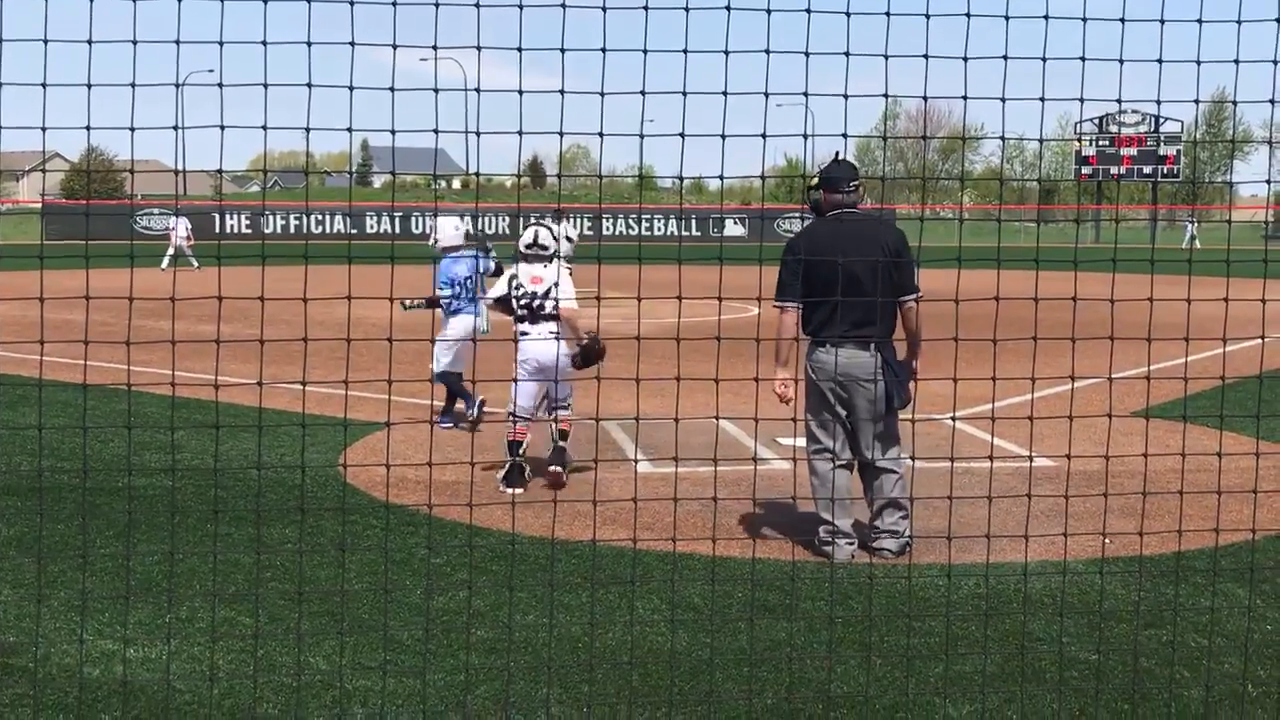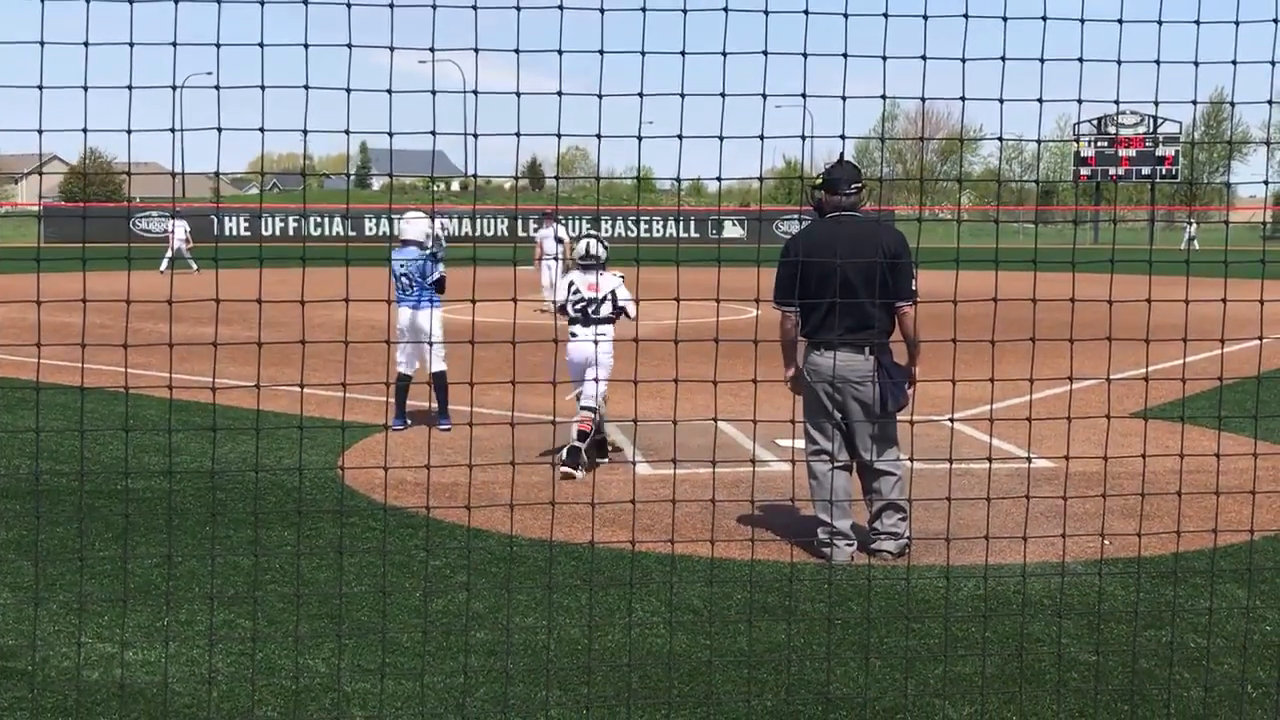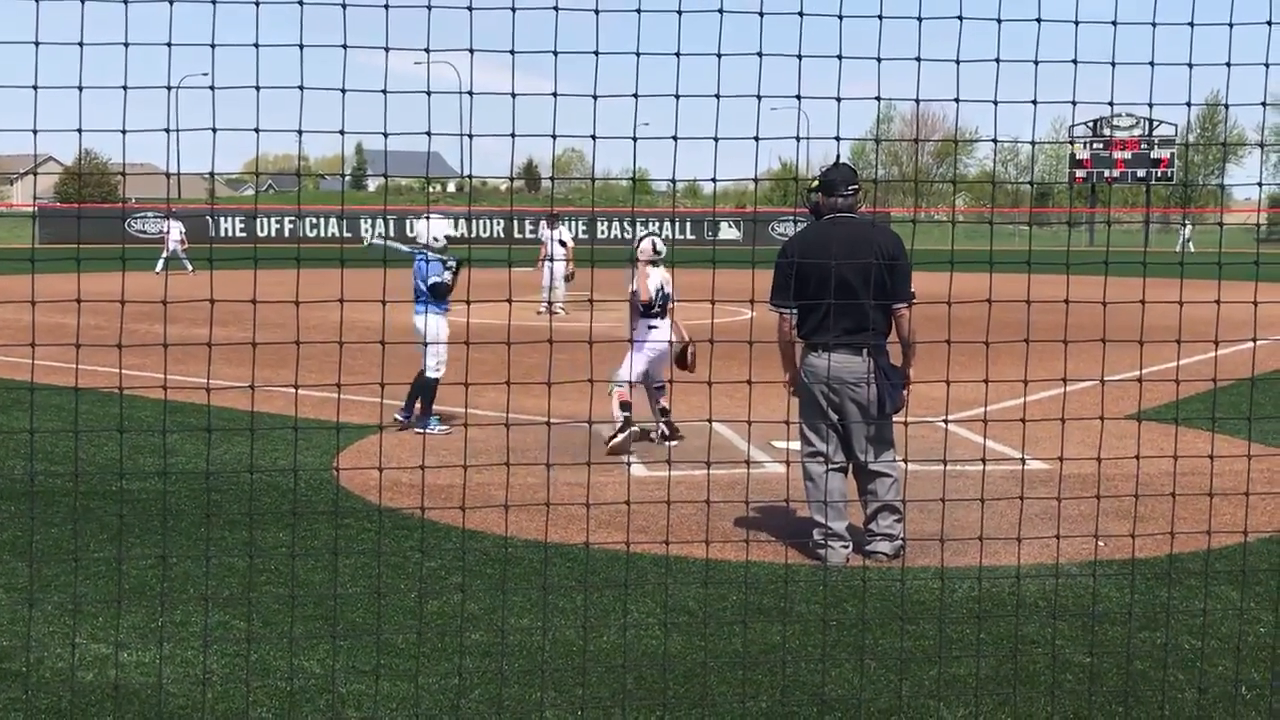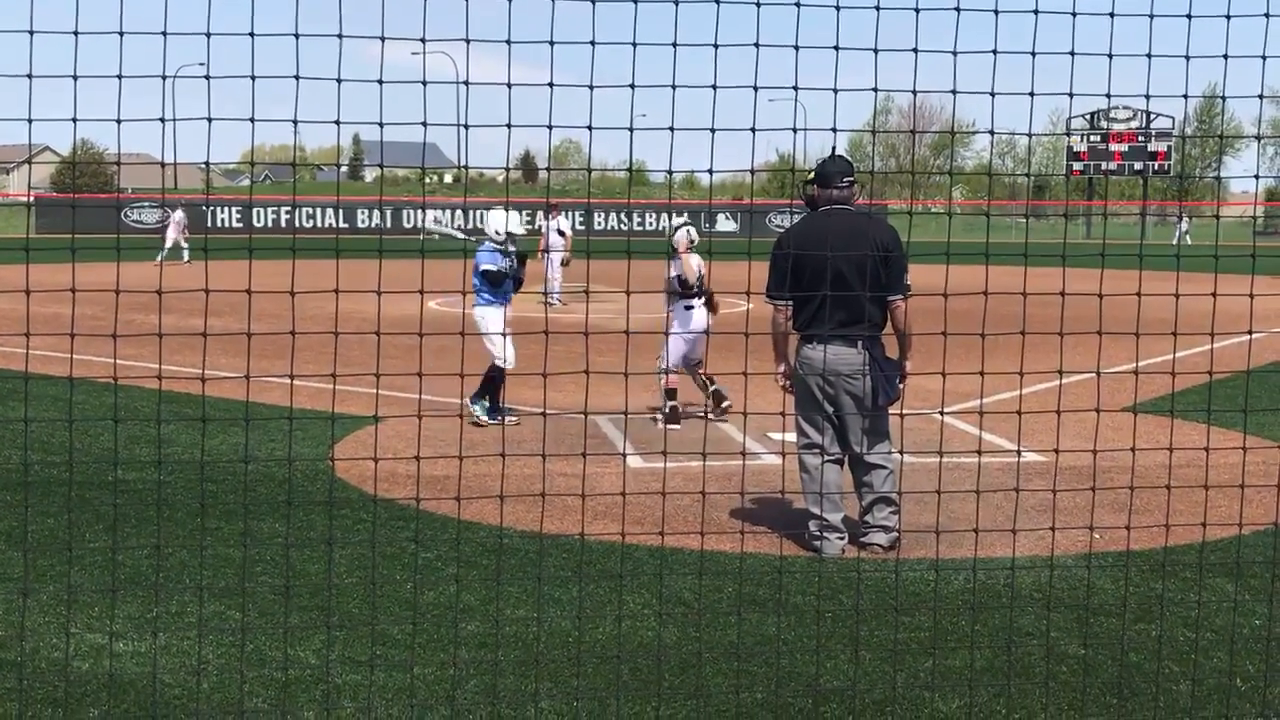
dt=0.7s
person 1, frame 1
left shoulder: (803, 241)
right shoulder: (890, 235)
left elbow: (789, 311)
right elbow: (909, 304)
left wrist: (783, 368)
right wrist: (914, 353)
left hip: (824, 357)
right hip: (875, 357)
left knee: (828, 453)
right knee: (882, 451)
left ankle: (836, 539)
right ankle: (891, 535)
person 1, frame 2
left shoulder: (800, 243)
right shoulder: (889, 238)
left elbow: (789, 316)
right elbow: (905, 309)
left wrist: (791, 365)
right wrist: (913, 360)
left hip: (820, 361)
right hip: (871, 360)
left knee: (826, 455)
right knee: (881, 453)
left ankle: (836, 541)
right ankle: (889, 537)
person 1, frame 3
left shoulder: (797, 244)
right shoulder: (886, 240)
left elbow: (786, 317)
right elbow: (902, 310)
left wrist: (790, 367)
right wrist: (908, 362)
left hip: (817, 362)
right hip: (869, 361)
left knee: (822, 456)
right knee: (878, 454)
left ankle: (832, 543)
right ankle: (885, 538)
person 1, frame 4
left shoulder: (793, 237)
right shoulder: (881, 232)
left elbow: (782, 310)
right elbow: (897, 304)
left wrist: (781, 361)
right wrist: (905, 355)
left hip: (812, 355)
right hip: (864, 354)
left knee: (818, 448)
right knee: (873, 446)
left ankle: (827, 535)
right ankle: (880, 530)
person 2, frame 1
left shoulder: (515, 273)
right shoulder: (560, 273)
left elbow: (491, 300)
right elbow: (567, 312)
left wrist: (515, 311)
right wrist: (582, 337)
left hip: (527, 348)
right hip: (557, 347)
left knee: (520, 413)
right knee: (560, 404)
left ankle: (515, 472)
right ankle: (559, 455)
person 2, frame 2
left shoulder: (570, 279)
right shoulder: (614, 281)
left elbow: (558, 309)
right elbow: (633, 313)
left wrist: (573, 313)
left hip: (574, 347)
right hip: (602, 348)
left knee: (587, 399)
right knee: (590, 403)
left ankle: (598, 446)
right ankle: (573, 456)
person 2, frame 3
left shoulder: (650, 275)
right shoulder: (664, 274)
left elbow: (644, 297)
right elbow: (671, 307)
left wrist: (641, 267)
right wrist: (683, 334)
left hip: (647, 337)
right hip: (665, 336)
left knee: (621, 385)
right knee: (655, 384)
left ankle: (625, 426)
right ankle: (667, 431)
person 2, frame 4
left shoulder: (682, 261)
right shoulder: (696, 259)
left elbow: (692, 280)
left wrist: (682, 253)
right wrist: (710, 300)
left hip: (685, 319)
right hip: (701, 318)
left knee: (667, 366)
right knee: (693, 363)
left ankle: (672, 414)
right ankle: (717, 398)
person 3, frame 1
left shoulder: (444, 265)
right shoulder: (476, 255)
left elbow: (441, 302)
right elbow: (498, 271)
left wrist: (415, 304)
right wrist: (487, 252)
left hip: (457, 320)
right hip: (476, 317)
left knee: (440, 370)
right knee: (456, 367)
left ankle: (471, 401)
right ankle: (447, 415)
person 3, frame 2
left shoulder: (394, 256)
right shoulder: (424, 257)
right elbow: (440, 288)
right wrist: (438, 262)
left hip: (404, 313)
right hip: (428, 314)
left knee: (404, 367)
right knee: (437, 365)
left ankle: (399, 417)
right ankle: (443, 417)
person 3, frame 3
left shoulder: (422, 258)
right shoulder: (430, 261)
left elbow: (442, 290)
right elbow: (442, 291)
left wrist: (451, 269)
right wrist: (448, 270)
left hip: (423, 316)
right hip: (433, 319)
left knee: (428, 367)
right knee: (435, 369)
left ankle: (406, 410)
right ankle: (424, 420)
person 3, frame 4
left shoulder: (503, 253)
right shoulder: (485, 253)
left elbow: (515, 286)
right elbow: (494, 280)
left wrist: (521, 265)
right wrist: (508, 260)
left hip: (500, 311)
right hip: (488, 311)
left knee: (502, 360)
right knee: (504, 358)
left ankle: (493, 410)
right ankle: (478, 398)
